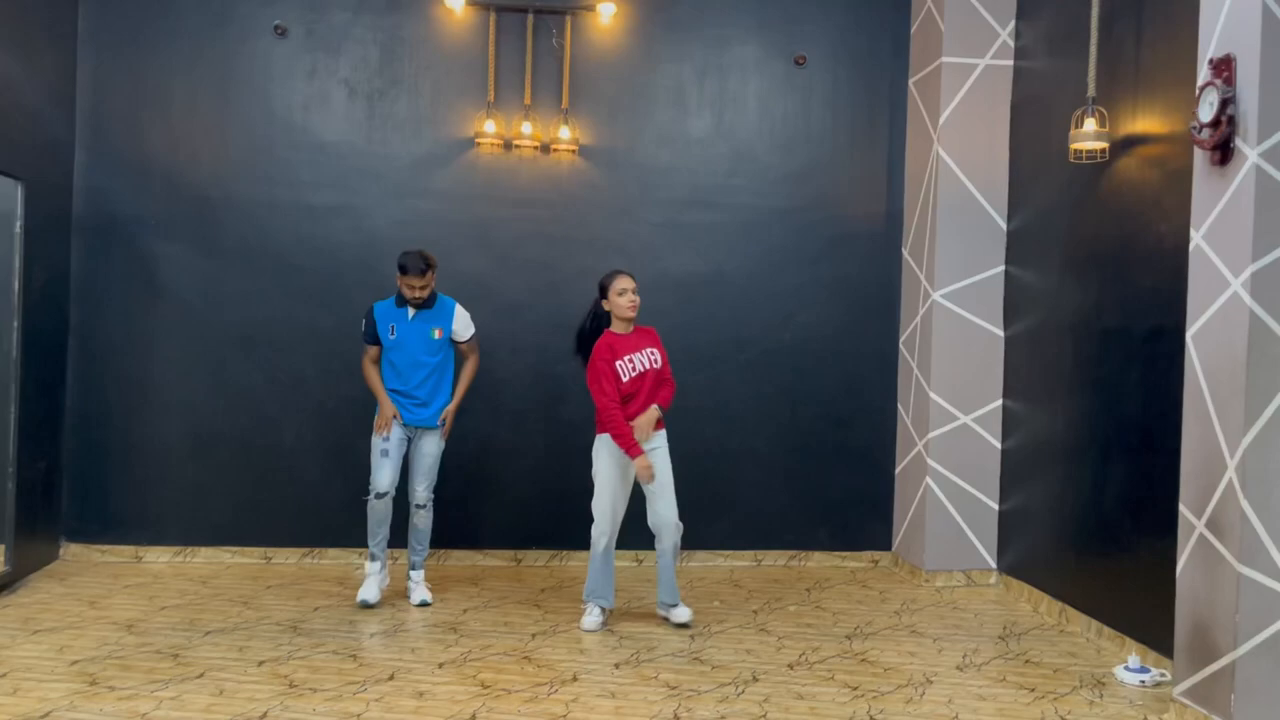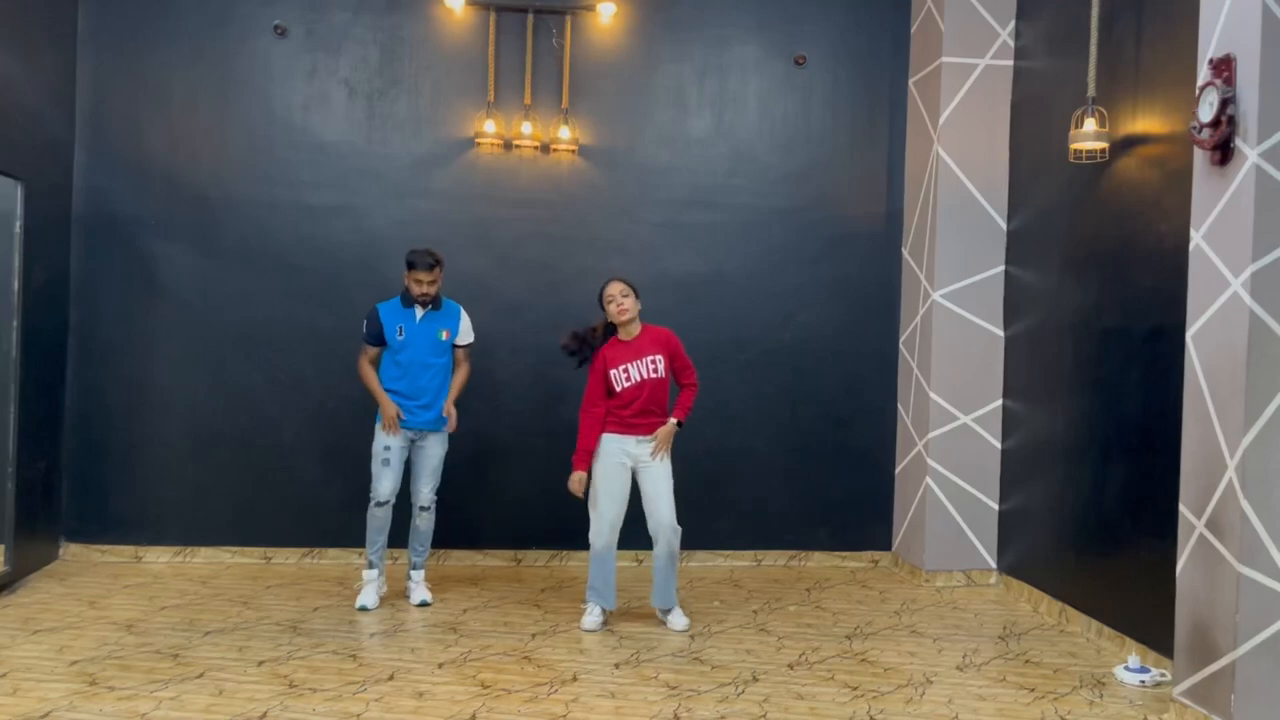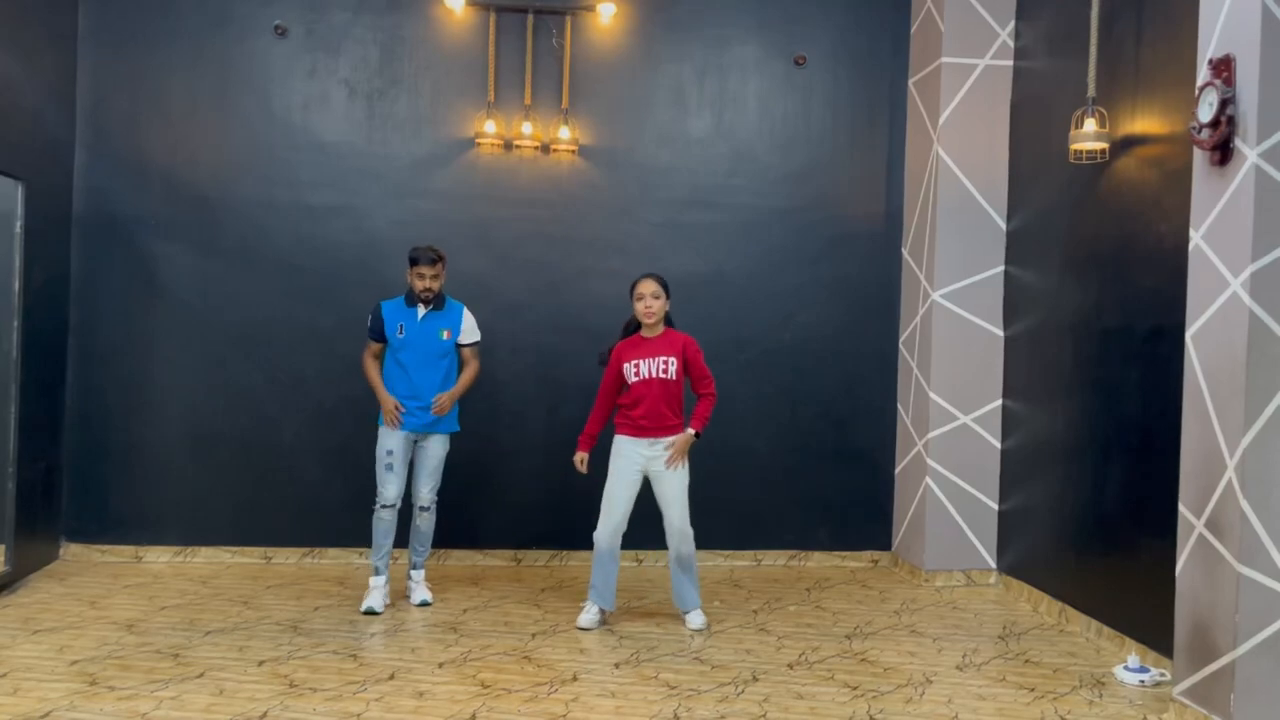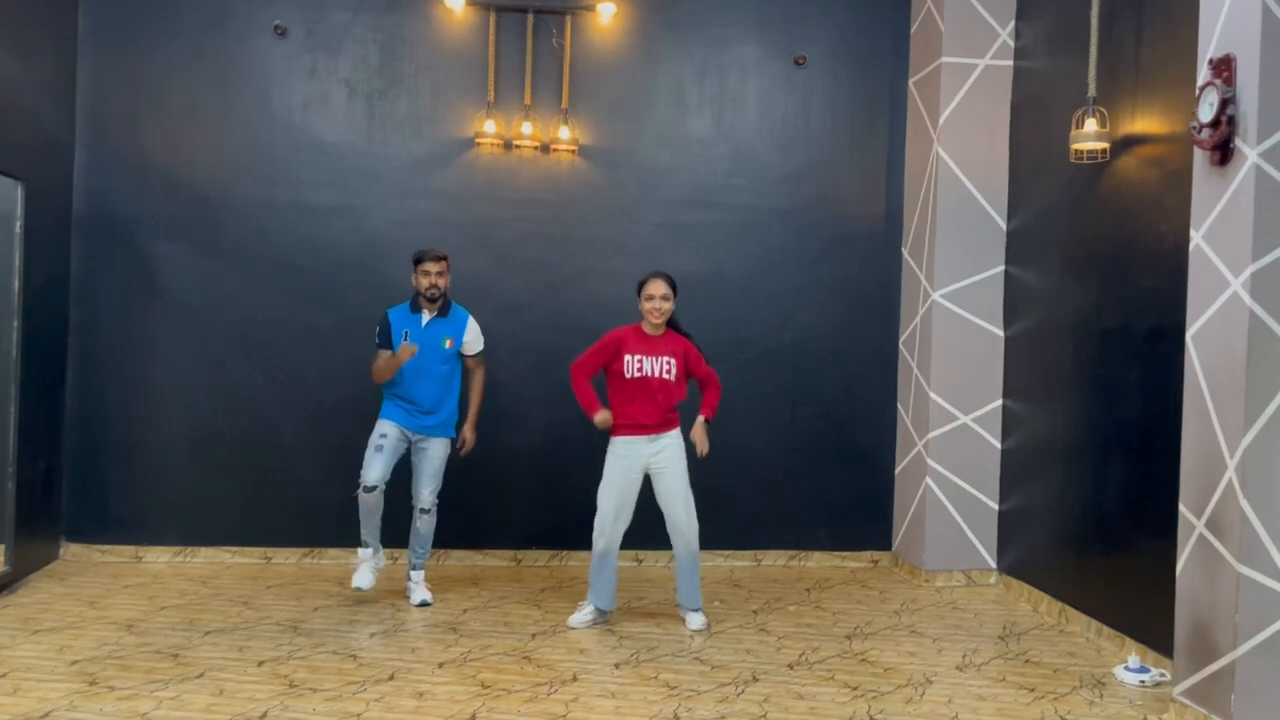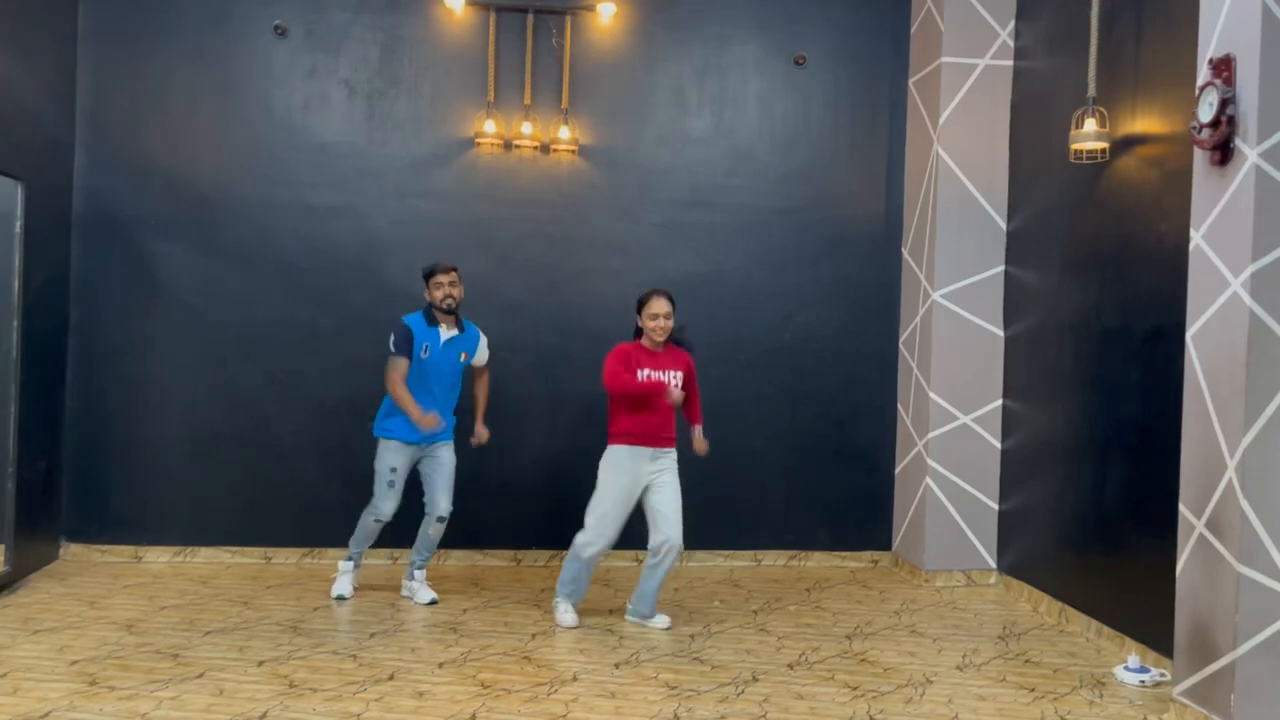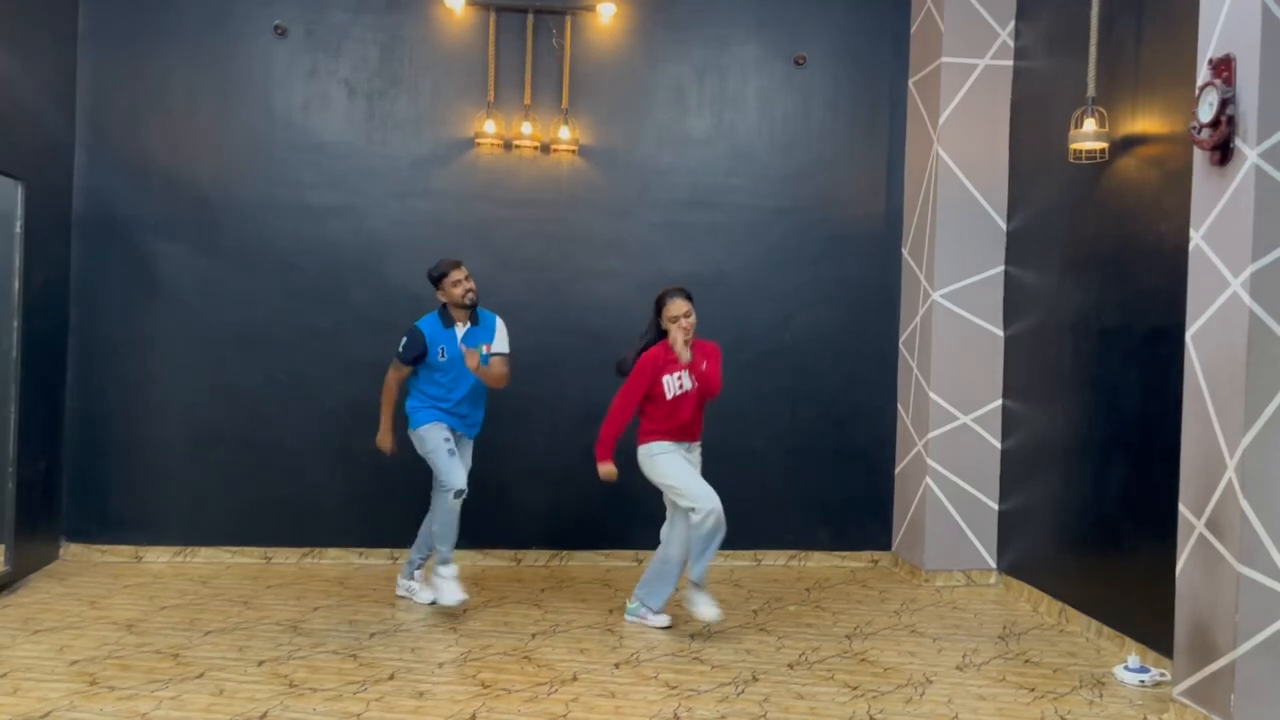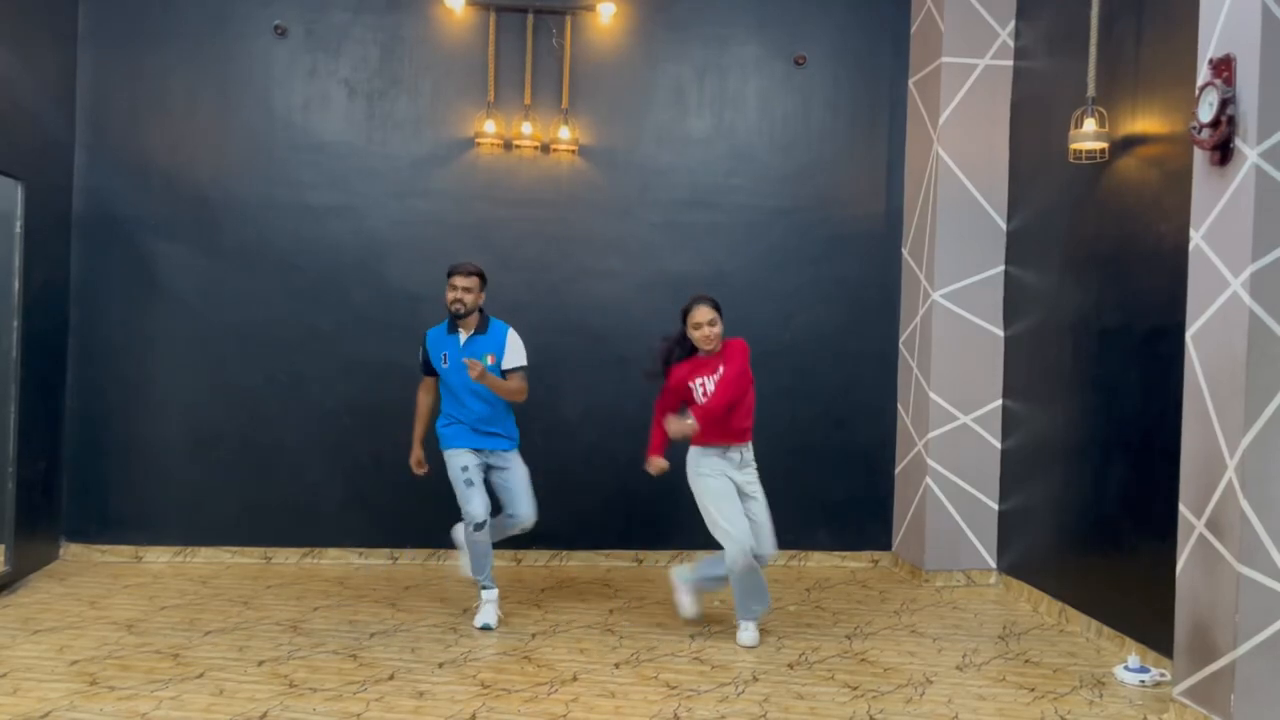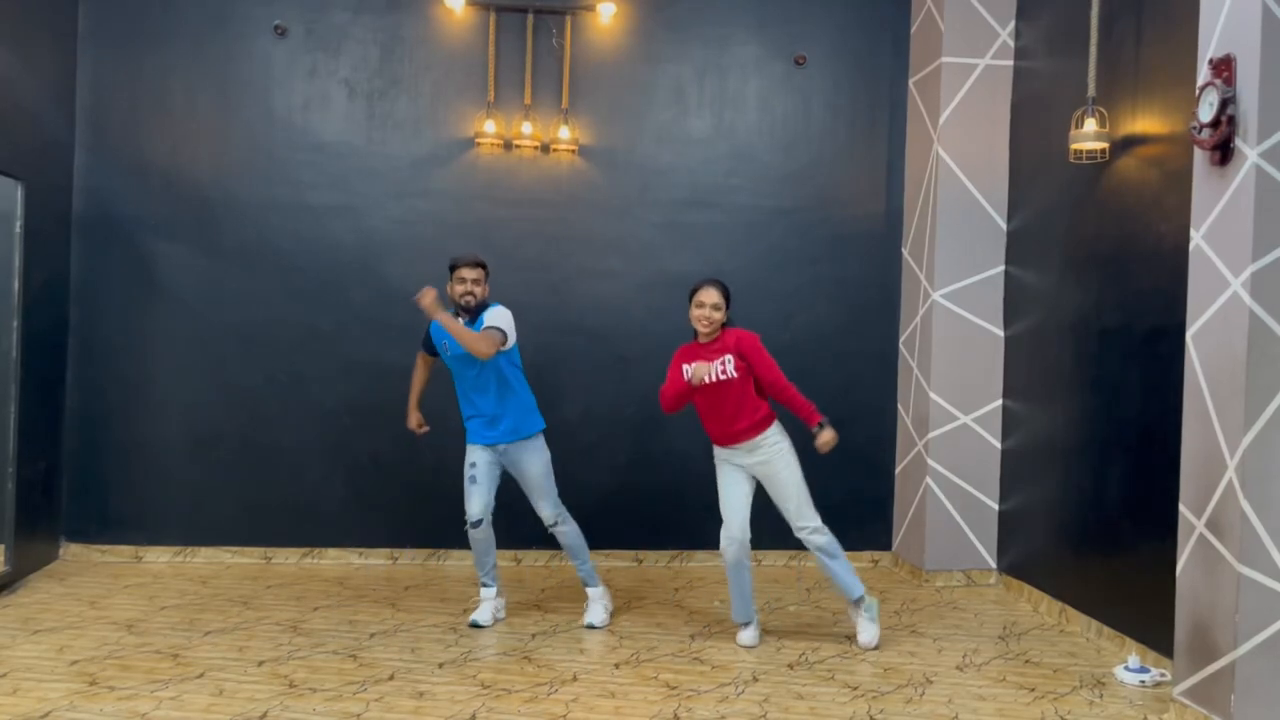
dt=0.3s
person 1, frame 1
left shoulder: (453, 313)
right shoulder: (379, 313)
left elbow: (471, 356)
right elbow: (370, 361)
left wrist: (455, 403)
right wrist: (383, 401)
left hip: (432, 421)
right hip: (392, 416)
left knee: (421, 498)
right knee: (381, 490)
left ankle: (416, 576)
right ankle: (376, 568)
person 1, frame 2
left shoulder: (456, 316)
right shoulder: (382, 314)
left elbow: (462, 364)
right elbow: (366, 362)
left wrist: (451, 401)
right wrist: (384, 401)
left hip: (435, 425)
right hip: (394, 420)
left knee: (425, 500)
right knee: (383, 495)
left ankle: (416, 577)
right ankle: (373, 575)
person 1, frame 3
left shoulder: (459, 315)
right shoulder: (386, 312)
left elbow: (472, 362)
right elbow: (371, 356)
left wrist: (452, 394)
right wrist: (384, 395)
left hip: (436, 424)
right hip: (397, 422)
left knee: (425, 500)
right knee: (388, 499)
left ankle: (416, 577)
right ankle: (378, 581)
person 1, frame 4
left shoulder: (464, 323)
right shoulder: (393, 318)
left elbow: (476, 371)
right elbow: (379, 373)
left wrist: (470, 422)
right wrist: (398, 359)
left hip: (437, 428)
right hip: (395, 417)
left knee: (425, 502)
right knee: (370, 482)
left ankle: (416, 577)
right ankle: (370, 551)
person 1, frame 5
left shoulder: (474, 337)
right shoulder: (408, 328)
left elbow: (481, 374)
right elbow: (393, 380)
left wrist: (479, 420)
right wrist: (417, 415)
left hip: (440, 437)
right hip: (398, 433)
left knee: (441, 510)
right knee: (383, 510)
left ankle: (415, 576)
right ankle: (349, 563)
person 1, frame 6
left shoulder: (493, 324)
right shoulder: (423, 331)
left elbow: (501, 376)
right elbow: (394, 377)
left wrist: (480, 369)
right wrist: (385, 427)
left hip: (465, 425)
right hip: (429, 419)
left knee: (447, 497)
right knee: (455, 485)
left ankle: (411, 576)
right ankle: (446, 569)
person 1, frame 7
left shoulder: (505, 336)
right shoulder: (432, 339)
left elbow: (519, 393)
right elbow: (426, 390)
left wrist: (486, 378)
right wrist: (416, 444)
left hip: (502, 442)
right hip: (458, 443)
left knee: (524, 517)
right knee: (477, 516)
left ankle: (468, 539)
right ankle: (488, 597)
person 1, frame 8
left shoulder: (498, 316)
right shoulder: (438, 328)
left elbow: (484, 349)
right elbow: (424, 360)
left wrist: (438, 313)
right wrist: (413, 407)
left hip: (523, 435)
right hip: (481, 439)
left knee: (553, 516)
right knee: (476, 515)
left ankle: (595, 589)
right ankle: (491, 597)
person 2, frame 1
left shoulder: (650, 336)
right shoulder: (601, 349)
left elbow: (667, 382)
right elbow: (608, 406)
left wrist: (654, 411)
right wrist: (634, 453)
left hip: (656, 438)
right hip: (615, 443)
left knee: (668, 522)
right knee: (606, 525)
left ankle: (669, 601)
right ankle: (596, 603)
person 2, frame 2
left shoulder: (664, 339)
right shoulder: (604, 355)
left elbow: (688, 383)
right elbow: (592, 412)
left wrist: (673, 423)
right wrist: (581, 465)
left hip: (655, 444)
right hip: (614, 446)
left knee: (665, 526)
right knee: (604, 528)
left ankle: (667, 604)
right ankle: (598, 603)
person 2, frame 3
left shoulder: (683, 345)
right shoulder: (622, 350)
left elbow: (707, 393)
right elbow: (606, 399)
left wrist: (690, 432)
right wrist: (585, 443)
left hip: (670, 447)
right hip: (626, 446)
left knee: (679, 530)
right knee: (608, 526)
left ankle: (690, 604)
right ankle: (599, 603)
person 2, frame 4
left shoulder: (682, 347)
right shoulder: (619, 339)
left elbow: (711, 383)
right elbow: (579, 371)
left wrist: (702, 420)
right wrist: (595, 410)
left hip: (667, 444)
right hip: (624, 446)
left knee: (685, 527)
right knee: (607, 525)
left ankle: (691, 605)
right ankle: (598, 604)
person 2, frame 5
left shoulder: (682, 359)
right shoulder: (626, 352)
left elbow: (691, 393)
right elbow: (612, 382)
left wrist: (697, 427)
right wrist: (662, 389)
left hip: (664, 459)
right hip: (626, 454)
left knee: (669, 541)
right knee: (598, 534)
left ankle: (641, 607)
right ankle: (566, 597)
person 2, frame 6
left shoulder: (708, 352)
right shoulder: (652, 359)
left elbow: (712, 389)
right elbow: (622, 406)
left wrist: (687, 358)
right wrist: (604, 454)
left hip: (690, 452)
right hip: (658, 450)
left knee: (681, 534)
right knee: (709, 507)
left ankle: (643, 606)
right ankle: (696, 584)
person 2, frame 7
left shoulder: (737, 349)
right shoulder: (680, 372)
left elbow: (730, 389)
right elbow: (662, 414)
left wrist: (695, 419)
right wrist: (655, 452)
left hip: (743, 458)
right hip: (704, 462)
left knee: (762, 549)
right knee: (740, 547)
left ankle: (688, 578)
right ankle: (748, 616)
person 2, frame 8
left shoulder: (742, 341)
right shoulder: (682, 357)
left elbow: (779, 384)
right elbow: (667, 402)
left wrist: (818, 423)
right wrist: (692, 379)
left hip: (769, 446)
right hip: (728, 457)
left knee: (809, 526)
right knee: (734, 537)
left ankle: (859, 603)
right ankle: (746, 620)
